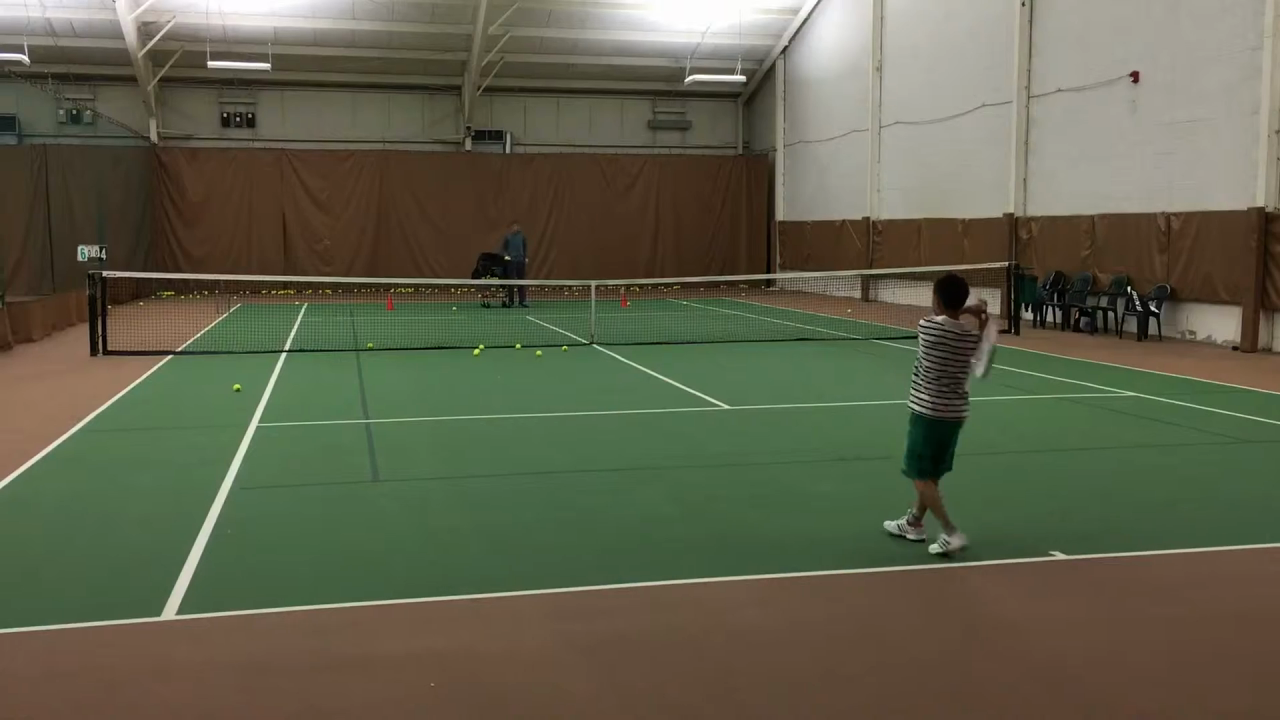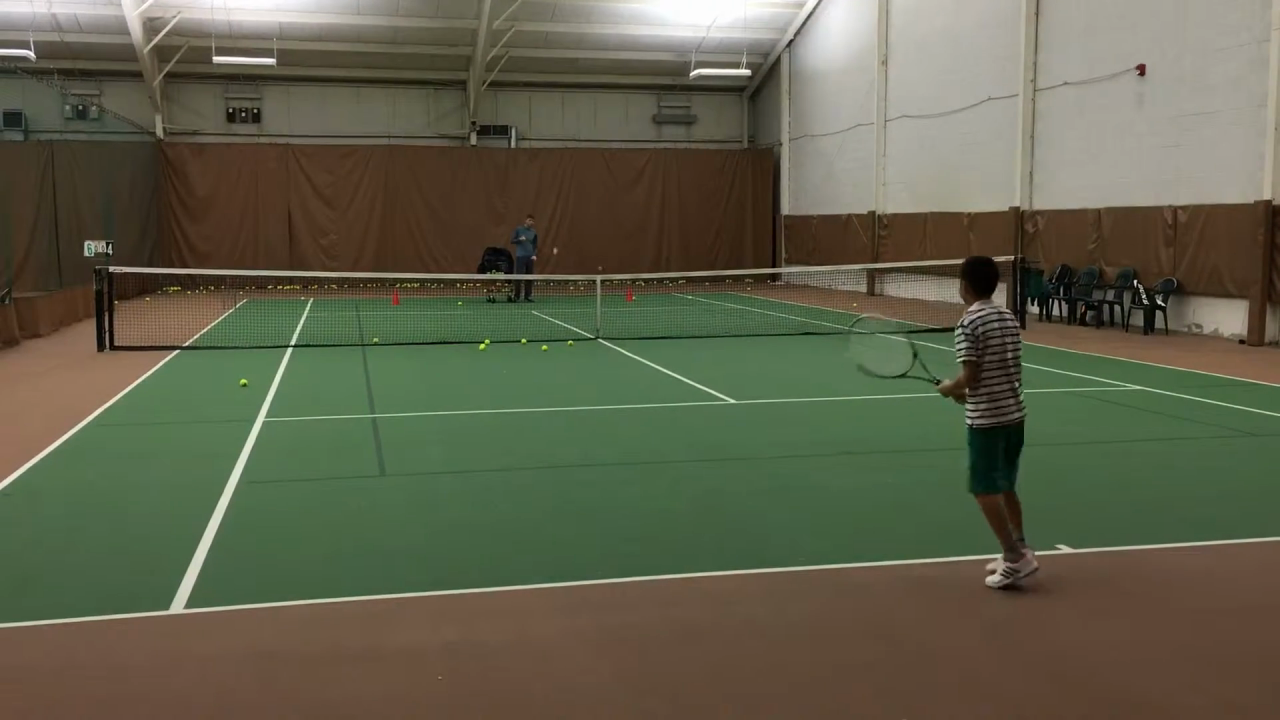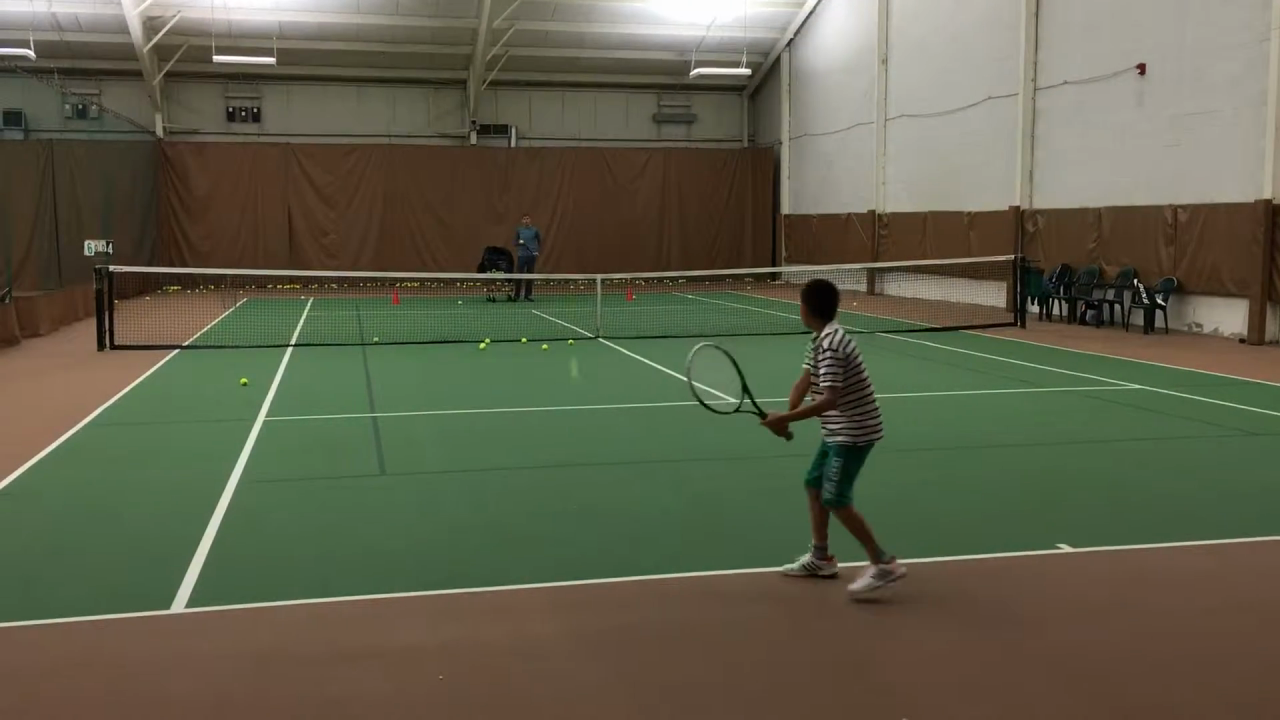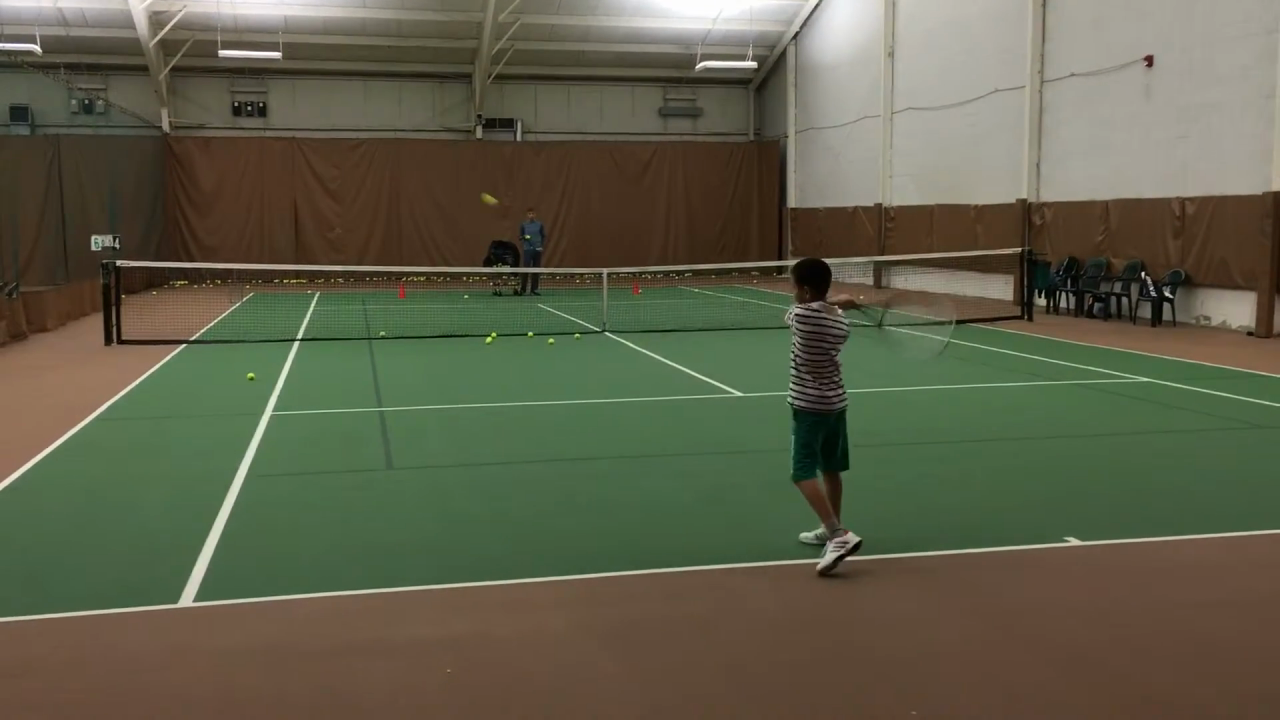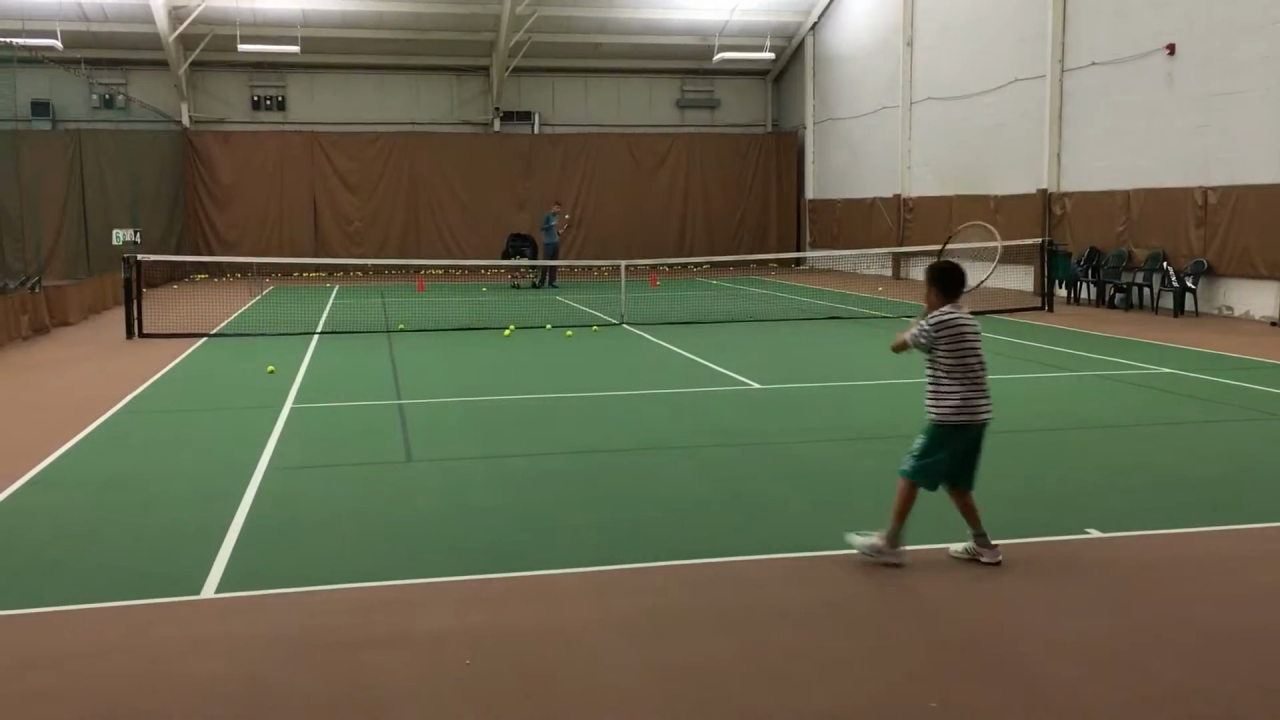
dt=1s
person 1, frame 1
left shoulder: (927, 326)
right shoulder: (974, 336)
left wrist: (968, 312)
right wrist: (981, 317)
left hip: (927, 411)
right hip: (956, 413)
left knee: (920, 474)
right knee: (933, 472)
left ankle: (951, 532)
right ankle: (914, 522)
person 1, frame 2
left shoulder: (968, 323)
right shoulder: (1009, 318)
left elbow: (970, 377)
right elbow: (1013, 368)
left wrist: (949, 388)
left hip: (986, 417)
right hip: (1013, 413)
left knee: (985, 488)
right knee: (1005, 485)
left ankle: (1015, 558)
right ankle: (1019, 550)
person 1, frame 3
left shoulder: (829, 346)
right shoulder: (823, 338)
left elbow: (830, 399)
right elbow: (805, 380)
left wrist: (786, 418)
right wrist: (786, 415)
left hip: (854, 433)
right hip: (838, 431)
left knee: (835, 500)
right knee: (814, 487)
left ankle: (883, 563)
right ankle: (821, 557)
person 1, frame 4
left shoulder: (801, 314)
right shoulder: (840, 321)
left wrist: (835, 302)
right wrist: (837, 304)
left hip: (809, 404)
right hip: (835, 401)
left knee: (803, 473)
right knee: (830, 468)
left ankle: (839, 535)
right ankle: (831, 529)
person 1, frame 5
left shoulder: (937, 322)
right shoulder: (968, 321)
left elbow: (897, 345)
left wrist: (918, 323)
left hip: (951, 417)
right hip: (977, 414)
left knee: (911, 475)
right knee: (956, 482)
left ankle: (889, 543)
right ankle: (983, 545)
